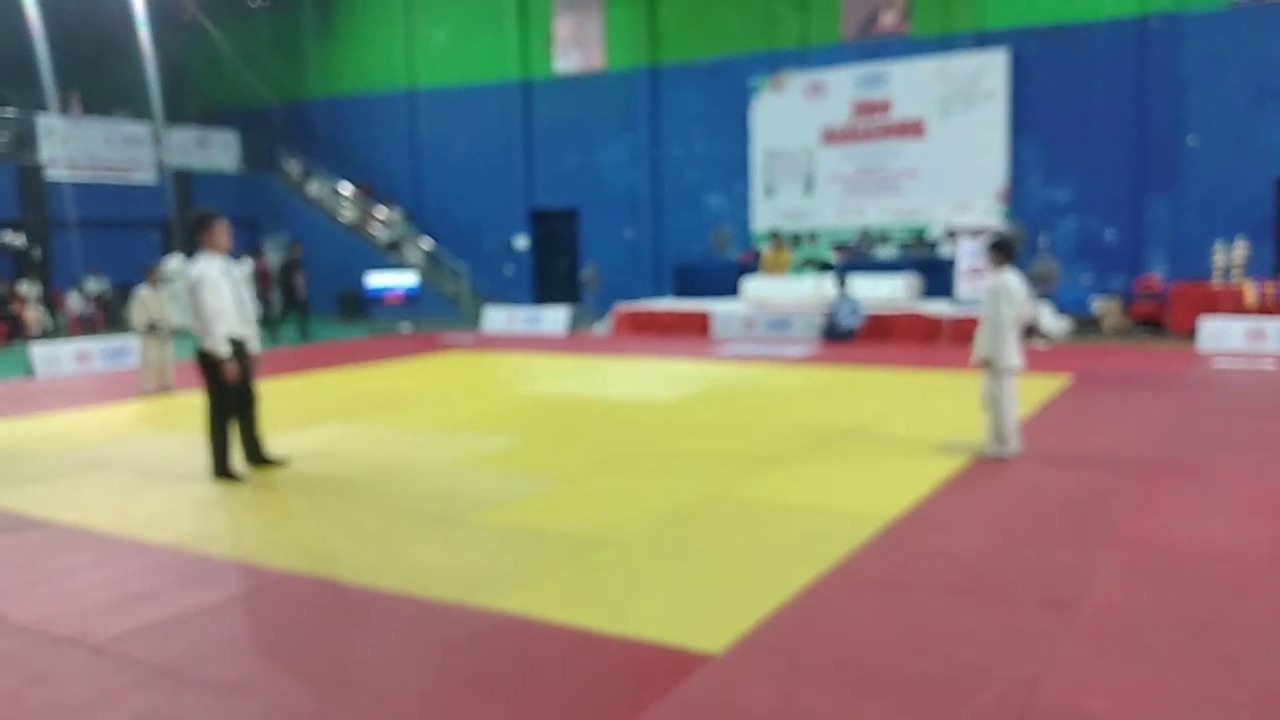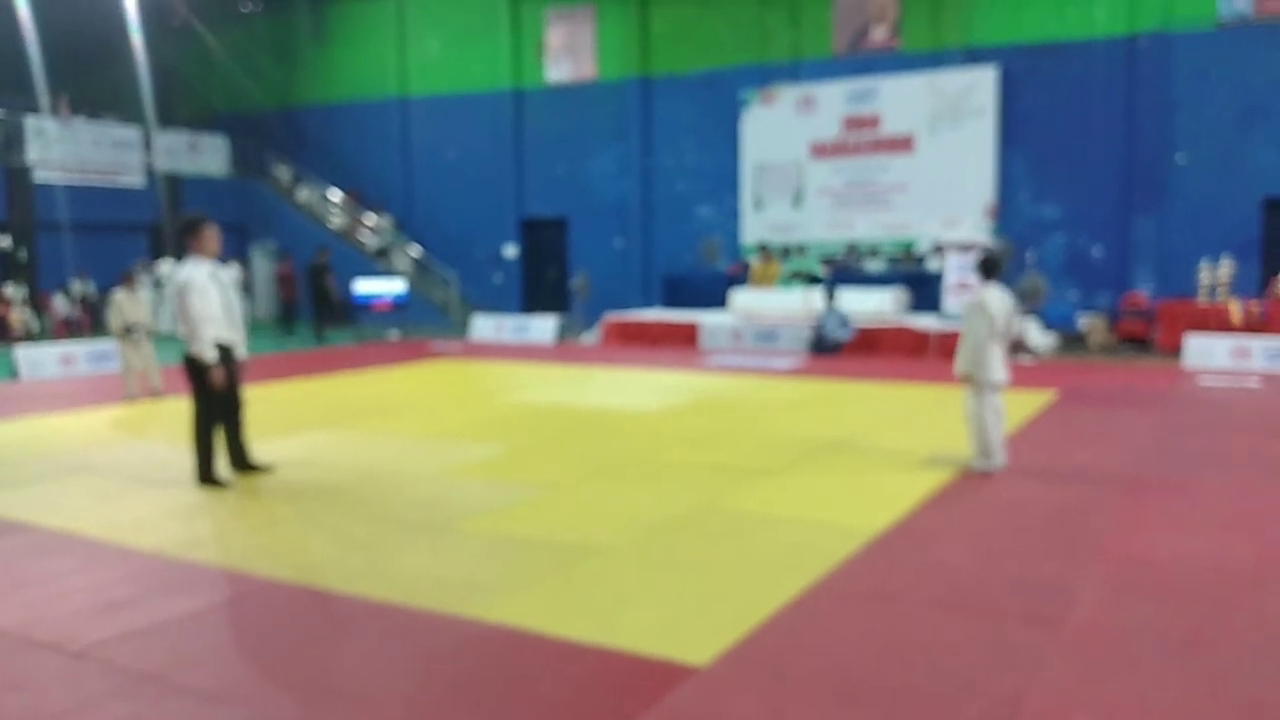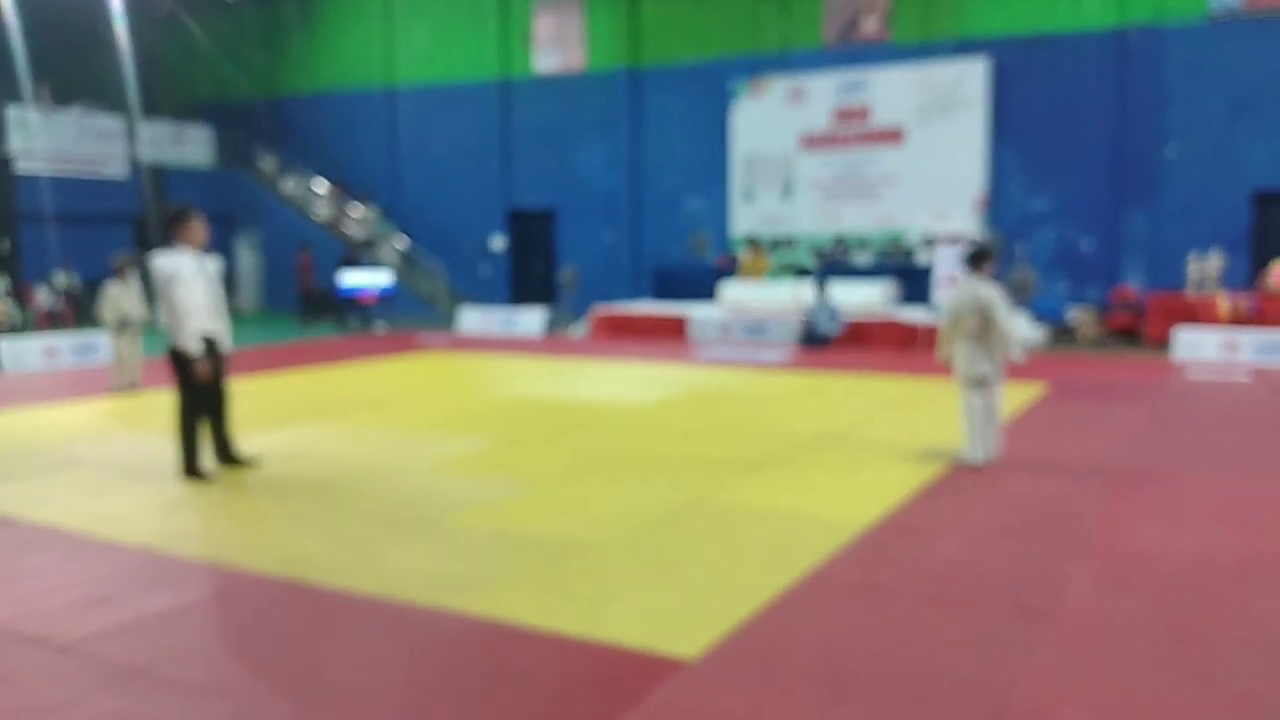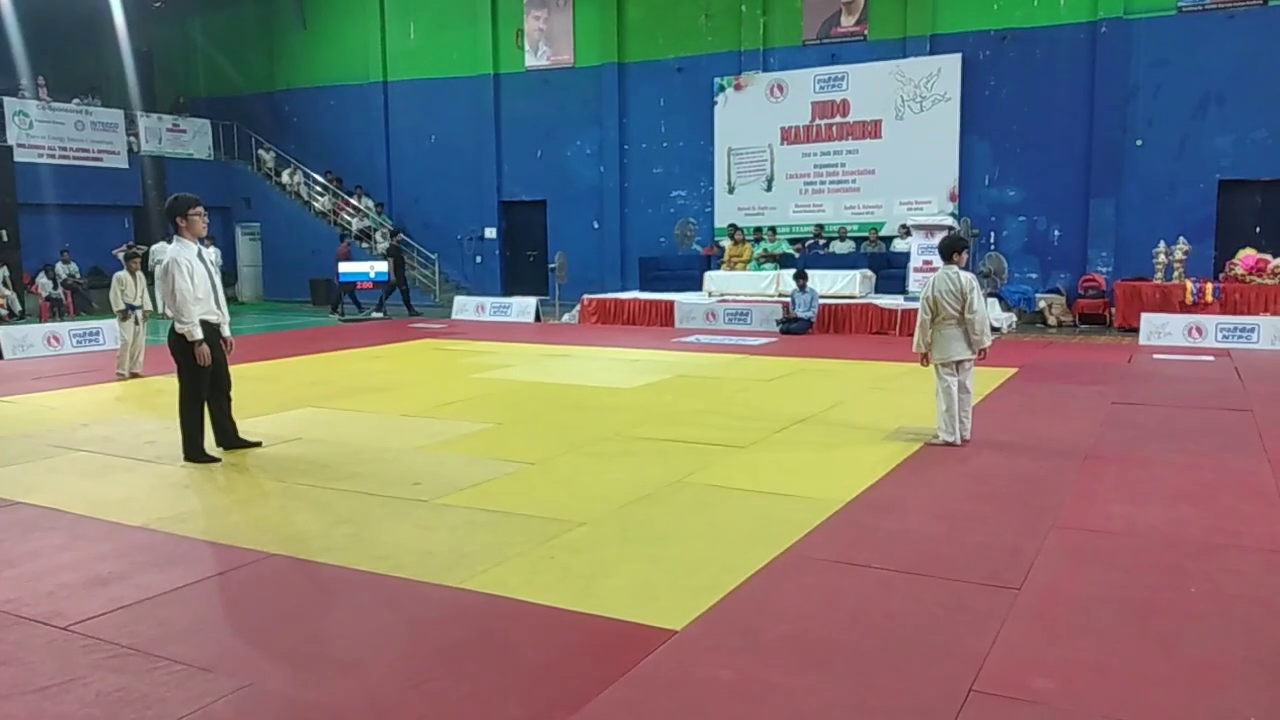
dt=0.7s
person 1, frame 1
left shoulder: (227, 265)
right shoulder: (203, 271)
right elbow: (211, 316)
left wrist: (251, 347)
right wrist: (225, 357)
left hip: (237, 346)
right hip: (219, 350)
left knee: (246, 403)
right knee: (222, 409)
left ankle: (255, 454)
right ankle: (222, 467)
person 1, frame 2
left shoulder: (216, 271)
right shoulder: (191, 276)
right elbow: (198, 321)
left wrist: (238, 353)
right wrist: (211, 362)
left hip: (225, 351)
right hip: (206, 356)
left knee: (232, 409)
right knee: (208, 415)
left ankle: (240, 460)
right ankle: (206, 473)
person 1, frame 3
left shoulder: (206, 263)
right shoulder: (176, 267)
right elbow: (183, 314)
left wrist: (223, 344)
right wrist: (196, 354)
left hip: (210, 344)
right hip: (192, 347)
left knee: (216, 402)
right knee: (194, 406)
left ankle: (225, 453)
right ankle: (191, 465)
person 1, frame 4
left shoulder: (200, 252)
right shoulder: (177, 257)
right elbow: (184, 303)
left wrist: (224, 330)
right wrist: (197, 341)
left hip: (210, 330)
right hip: (192, 334)
left knee: (221, 387)
right knee: (194, 393)
left ankle: (228, 438)
right ankle: (194, 450)
person 2, frame 1
left shoulder: (999, 283)
right shoulder: (1017, 279)
left elbow: (994, 322)
right elbow: (1024, 314)
left wrist: (983, 352)
left hip: (996, 350)
right hip: (1009, 348)
left knee: (998, 397)
right knee: (1005, 395)
left ankle: (1002, 445)
right ankle: (1010, 441)
person 2, frame 2
left shoulder: (980, 299)
right shoulder: (1006, 296)
left elbow: (972, 337)
right elbow: (1014, 331)
left wrist: (964, 368)
left hip: (980, 365)
right hip: (997, 362)
left knee: (981, 412)
right knee: (994, 410)
left ankle: (987, 460)
right ankle: (997, 456)
person 2, frame 3
left shoulder: (959, 293)
right shoulder: (991, 291)
left elbow: (948, 327)
right elbow: (1003, 327)
left wrist: (947, 353)
right wrist: (1011, 354)
left hip: (966, 357)
right hip: (990, 357)
left knee: (973, 405)
right knee: (990, 405)
left ankle: (976, 453)
right ankle: (988, 450)
person 2, frame 4
left shoulder: (933, 282)
right shoulder: (968, 279)
left elbow: (924, 318)
right elbow: (976, 314)
left wrist: (922, 347)
right wrist: (982, 342)
left hip: (942, 341)
right hip: (964, 341)
left knee: (947, 388)
right knee: (964, 388)
left ankle: (949, 434)
right ankle: (963, 432)
